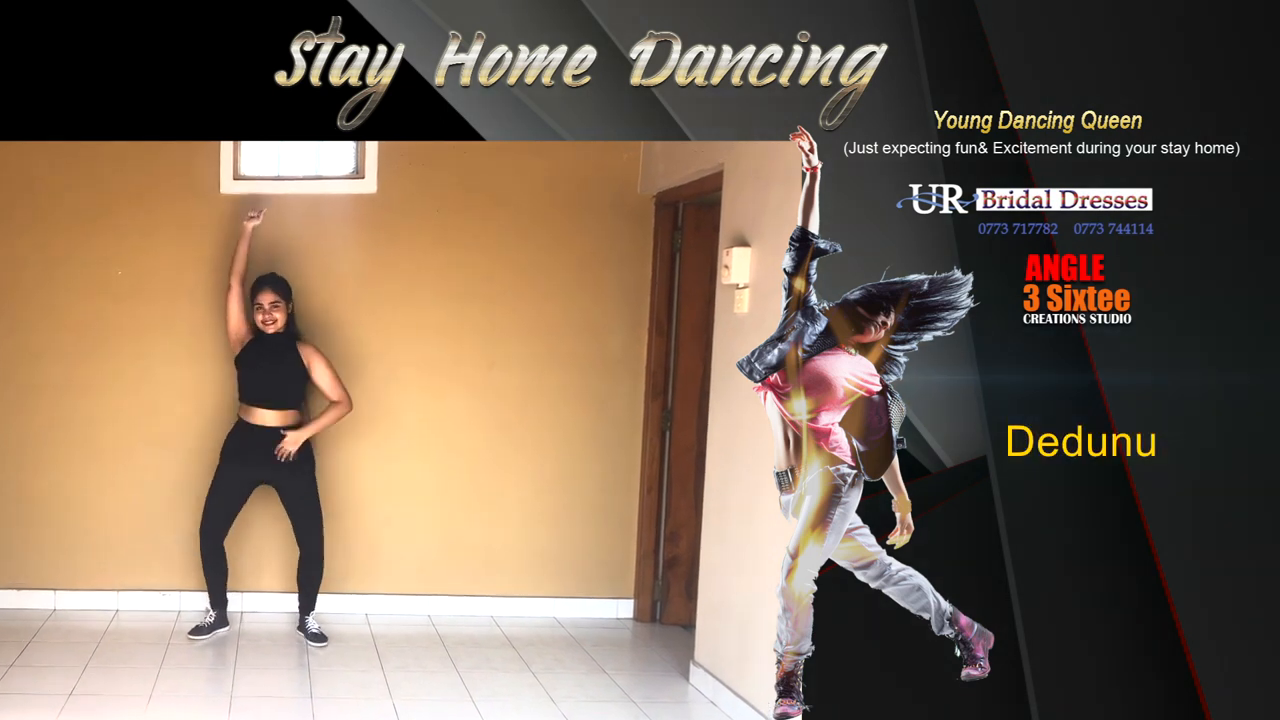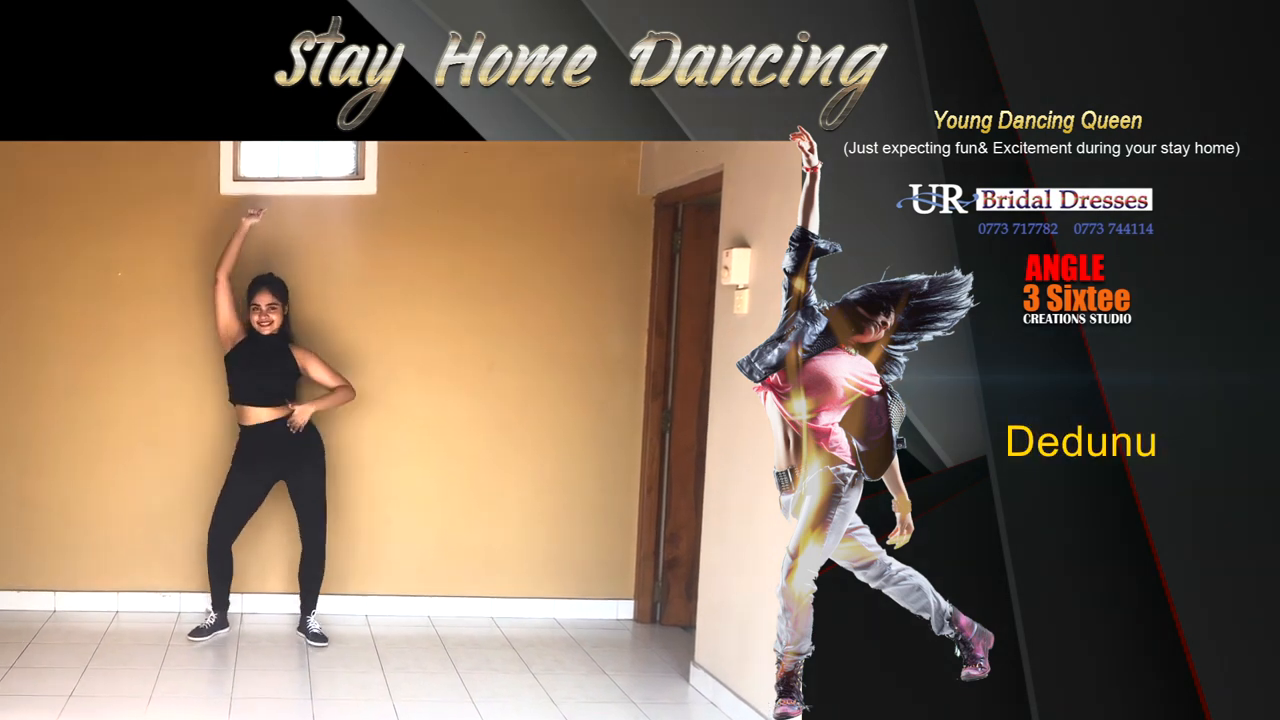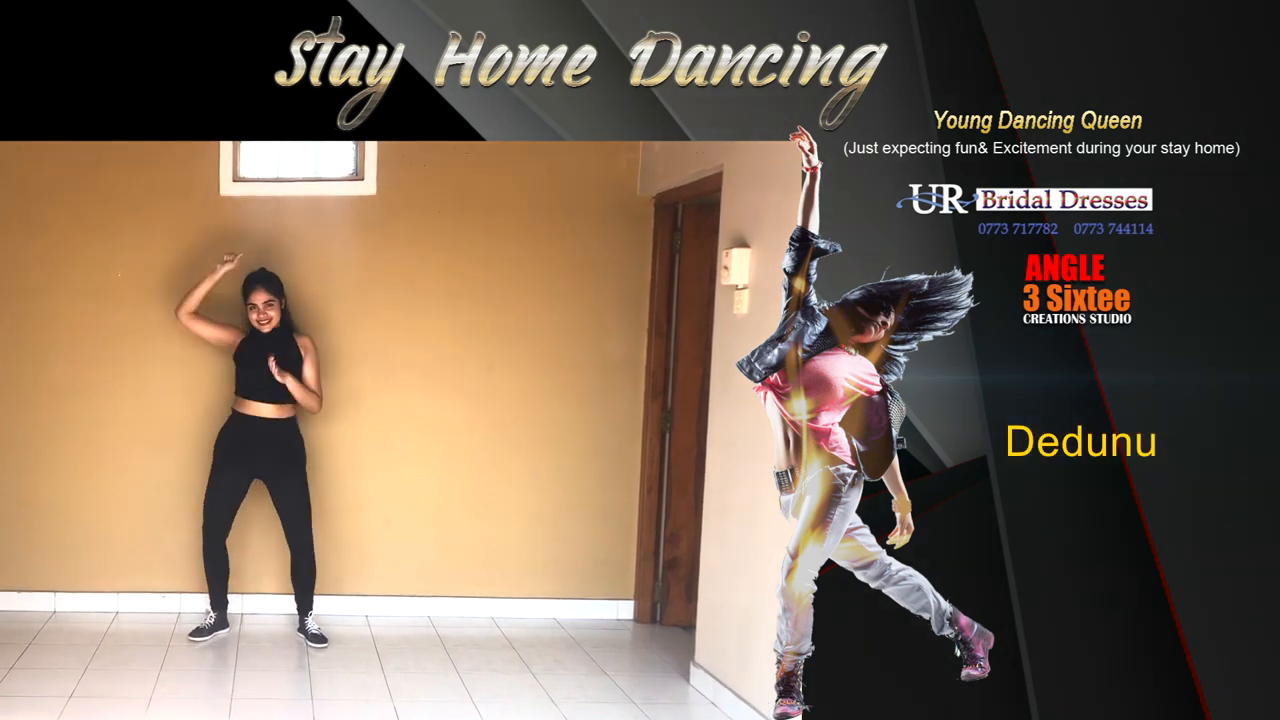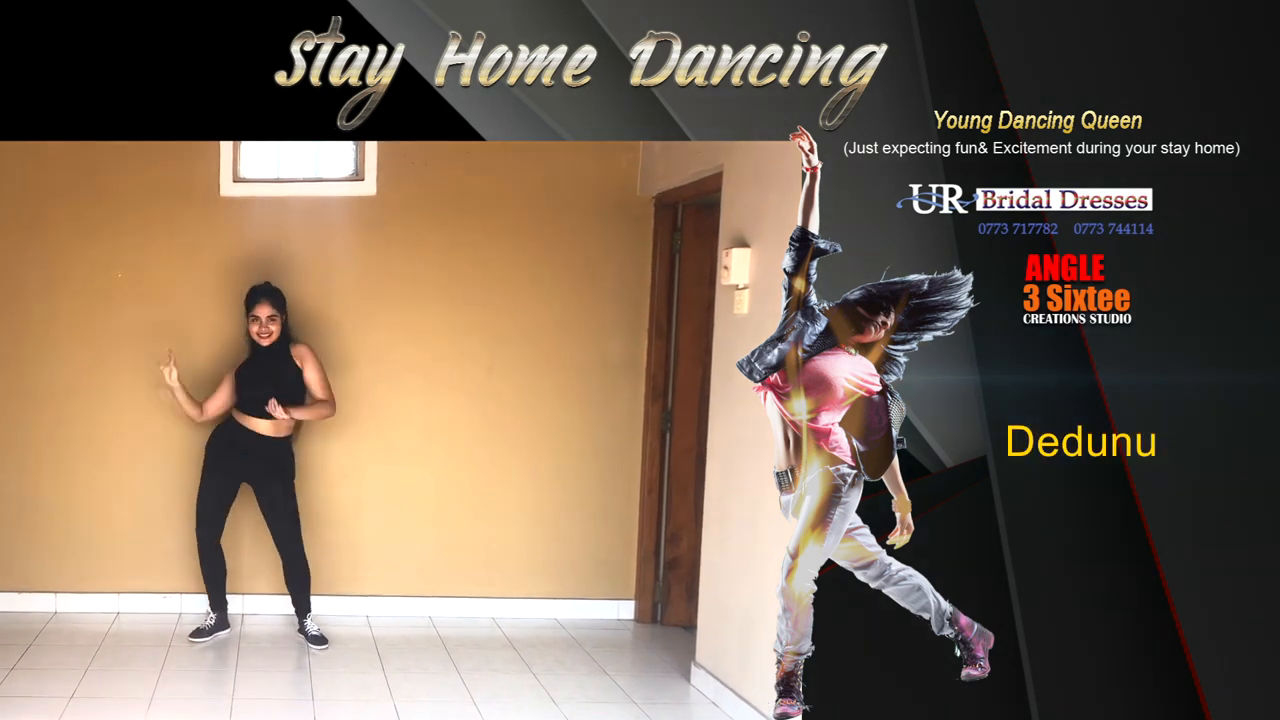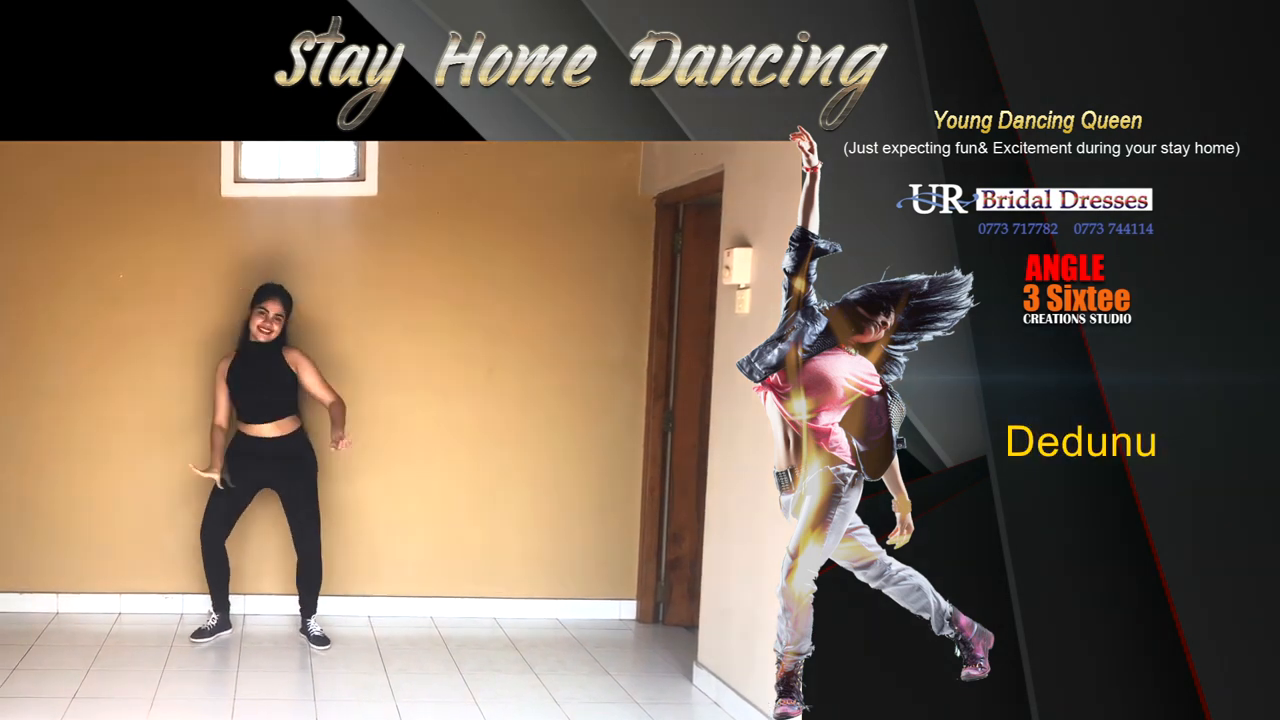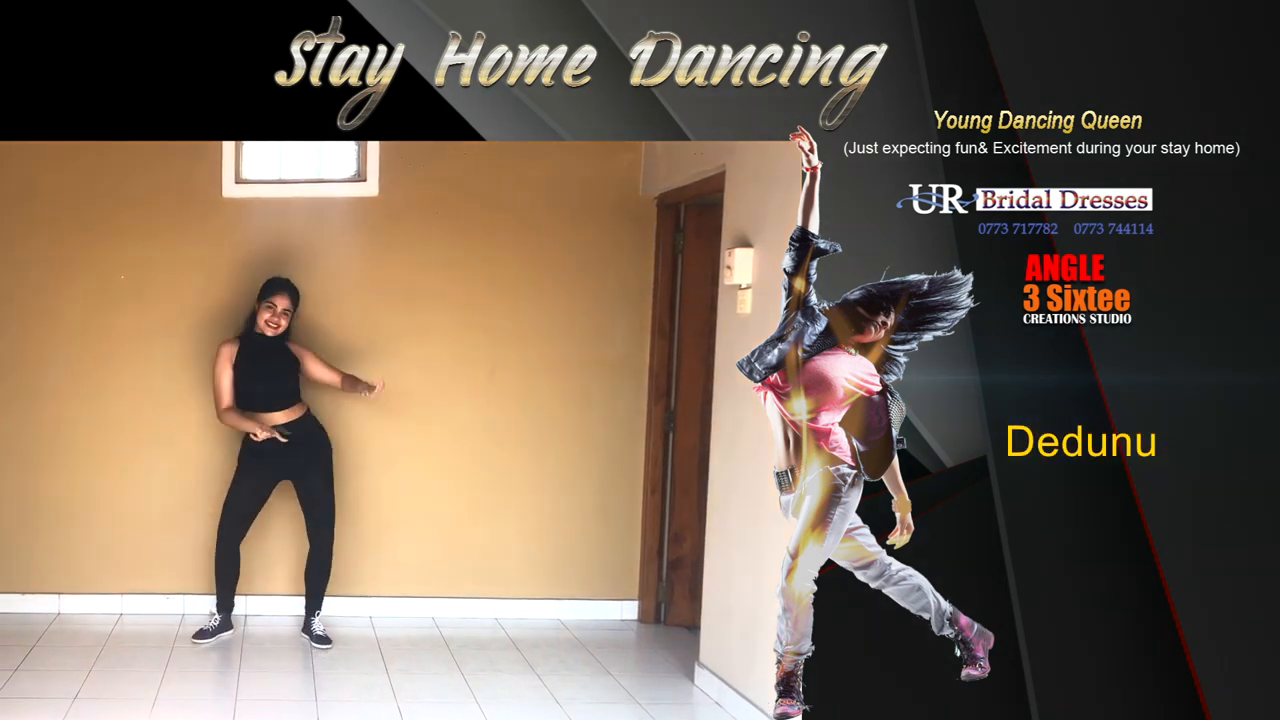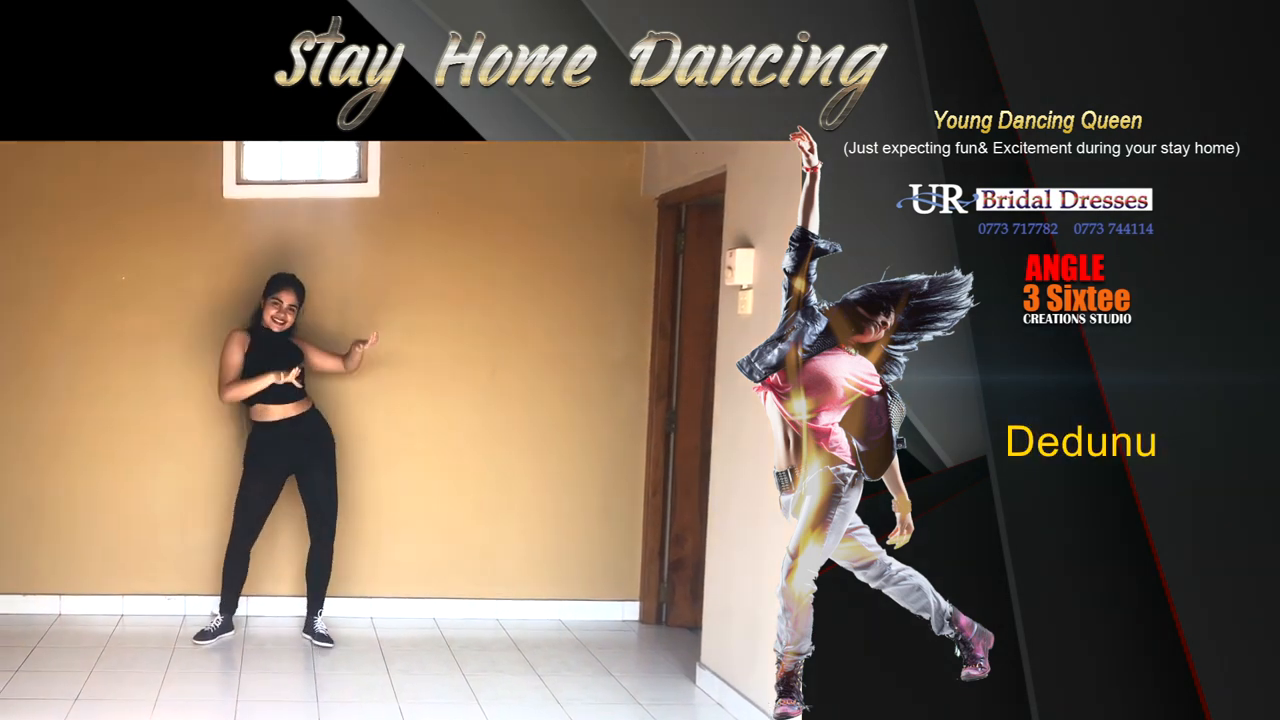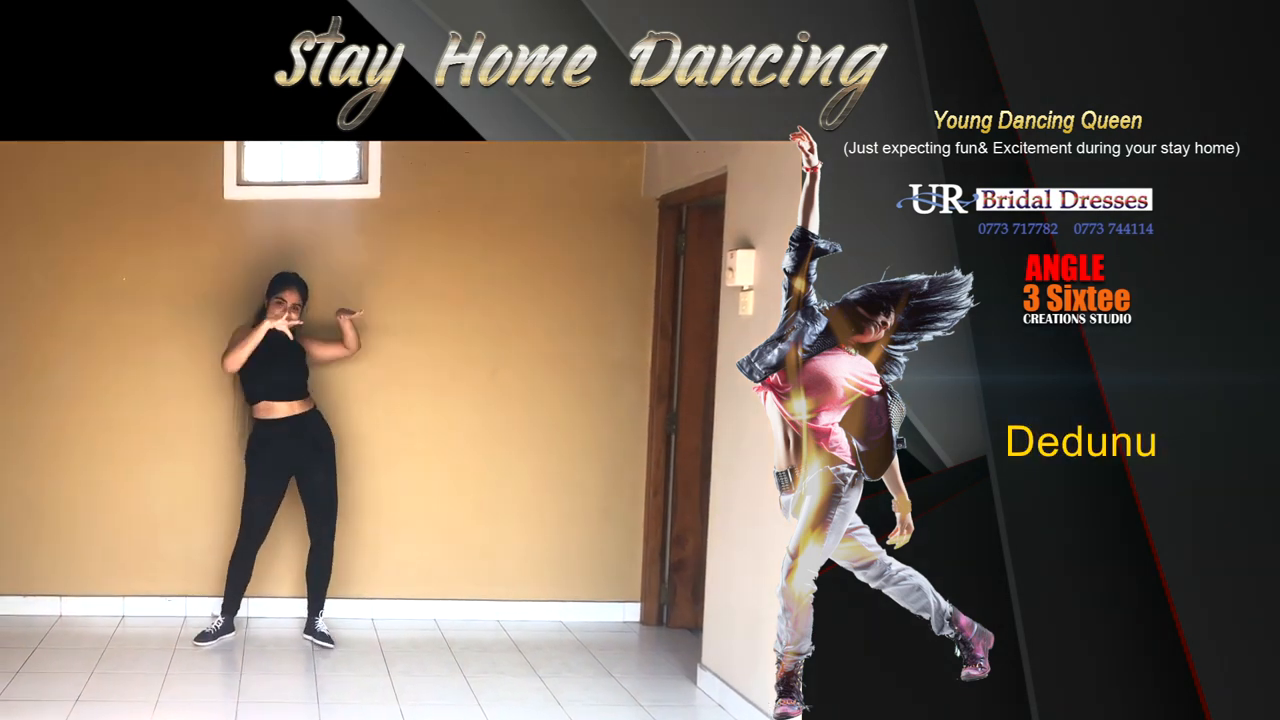
dt=0.2s
person 1, frame 1
left shoulder: (869, 378)
right shoulder: (805, 319)
left elbow: (881, 445)
right elbow: (806, 243)
left wrist: (903, 504)
right wrist: (813, 174)
left hip: (832, 473)
right hip: (791, 480)
left knee: (795, 576)
right knee: (876, 565)
person 1, frame 2
left shoulder: (868, 379)
right shoulder: (805, 318)
left elbow: (880, 447)
right elbow: (806, 243)
left wrist: (903, 504)
right wrist: (813, 173)
left hip: (832, 474)
right hip: (791, 481)
left knee: (795, 576)
right knee: (876, 566)
person 1, frame 3
left shoulder: (869, 380)
right shoulder: (806, 318)
left elbow: (881, 446)
right elbow: (805, 242)
left wrist: (903, 504)
right wrist: (814, 172)
left hip: (832, 474)
right hip: (791, 480)
left knee: (796, 576)
right knee: (876, 566)
person 1, frame 4
left shoulder: (869, 379)
right shoulder: (805, 320)
left elbow: (881, 445)
right elbow: (805, 243)
left wrist: (902, 503)
right wrist: (813, 172)
left hip: (831, 473)
right hip: (791, 481)
left knee: (795, 576)
right knee: (876, 566)
person 1, frame 5
left shoulder: (869, 379)
right shoulder: (806, 319)
left elbow: (881, 446)
right elbow: (806, 244)
left wrist: (903, 504)
right wrist: (813, 174)
left hip: (832, 473)
right hip: (791, 481)
left knee: (795, 576)
right knee: (876, 566)
person 1, frame 6
left shoulder: (868, 379)
right shoulder: (806, 318)
left elbow: (880, 447)
right elbow: (806, 243)
left wrist: (902, 504)
right wrist: (813, 173)
left hip: (832, 474)
right hip: (791, 481)
left knee: (795, 576)
right knee: (876, 566)
person 1, frame 7
left shoulder: (869, 380)
right shoulder: (805, 318)
left elbow: (880, 446)
right elbow: (805, 241)
left wrist: (903, 503)
right wrist: (813, 173)
left hip: (832, 474)
right hip: (791, 481)
left knee: (795, 576)
right knee: (876, 566)
person 1, frame 8
left shoulder: (869, 380)
right shoulder: (804, 319)
left elbow: (881, 444)
right elbow: (806, 242)
left wrist: (902, 503)
right wrist: (813, 172)
left hip: (832, 474)
right hip: (792, 482)
left knee: (795, 576)
right knee: (876, 566)
person 2, frame 1
left shoulder: (303, 352)
right shoulder: (244, 342)
left elbow: (343, 401)
right elbow: (233, 284)
left wrist: (306, 431)
right wrist: (247, 231)
left hip: (291, 451)
right hip: (242, 447)
left knee: (311, 540)
right knee: (210, 533)
left ankle: (307, 617)
right ankle: (217, 614)
person 2, frame 2
left shoulder: (295, 353)
right shoulder: (234, 341)
left elbow: (346, 391)
right elbow: (220, 281)
left wrist: (312, 405)
right wrist: (242, 231)
left hip: (300, 445)
right hip: (254, 447)
left knee: (314, 536)
right knee: (219, 534)
left ankle: (307, 618)
right ankle: (218, 615)
person 2, frame 3
left shoulder: (300, 344)
right shoulder: (240, 342)
left elbow: (315, 402)
right elbow: (186, 314)
left wrist: (284, 377)
right wrist: (219, 273)
left hip: (283, 445)
right hip: (236, 441)
left knee: (300, 537)
right knee: (213, 531)
left ankle: (306, 618)
right ankle: (218, 615)
person 2, frame 4
left shoulder: (300, 354)
right shoulder: (243, 367)
left elbow: (327, 403)
right elbow: (201, 413)
left wrist: (294, 412)
right wrist: (175, 386)
left hip: (274, 458)
right hip: (228, 449)
left knee: (290, 544)
right knee: (207, 533)
left ankle: (305, 619)
right ankle: (218, 615)
person 2, frame 5
left shoulder: (290, 358)
right shoulder: (229, 364)
left elbow: (331, 400)
right elbow: (221, 422)
left wrist: (338, 429)
right wrist: (216, 462)
left hip: (293, 456)
right hip: (245, 456)
left knee: (309, 544)
right knee: (211, 535)
left ankle: (309, 619)
right ankle: (220, 616)
person 2, frame 6
left shoulder: (293, 352)
right shoulder: (231, 350)
left elbow: (339, 380)
right elbow: (224, 410)
left wrist: (361, 387)
right wrist: (252, 425)
left hip: (308, 443)
right hip: (260, 448)
left knee: (322, 535)
right knee: (228, 533)
left ankle: (312, 619)
right ankle: (222, 616)
person 2, frame 7
left shoulder: (297, 347)
right shoulder: (242, 340)
left elbow: (346, 366)
right elbow: (227, 392)
left wrist: (358, 349)
right wrist: (272, 377)
left hip: (312, 437)
right hip: (266, 444)
left knee: (324, 532)
right knee: (242, 533)
left ankle: (314, 619)
right ankle: (224, 617)
person 2, frame 8
left shoulder: (299, 345)
right shoulder: (250, 337)
left elbow: (350, 347)
right elbow: (229, 364)
left wrist: (344, 319)
right wrist: (265, 324)
left hip: (313, 438)
right hip: (268, 444)
left knee: (323, 533)
right knee: (251, 536)
left ankle: (314, 619)
right ankle: (226, 619)
